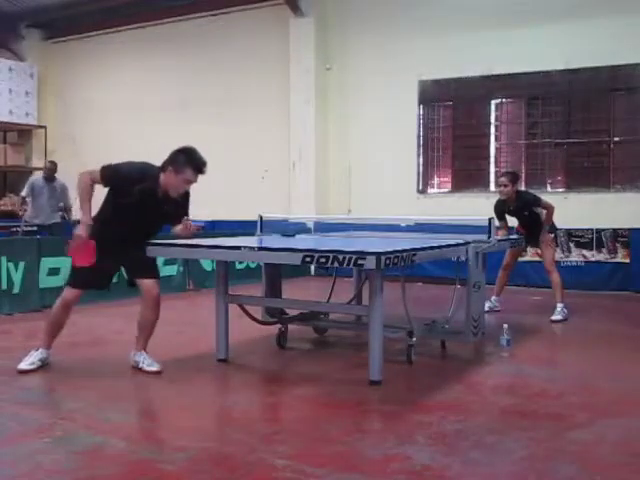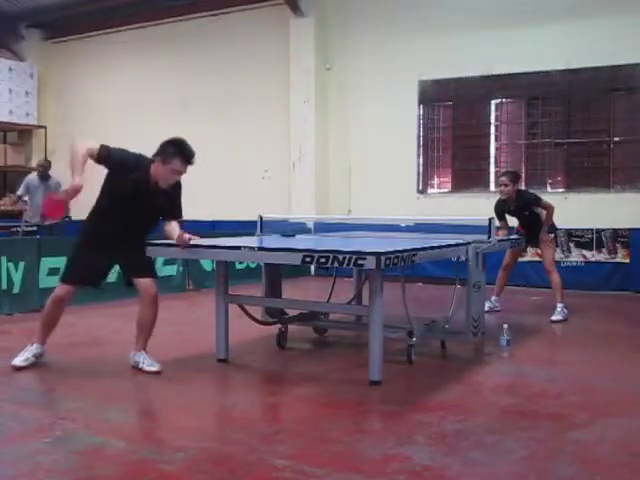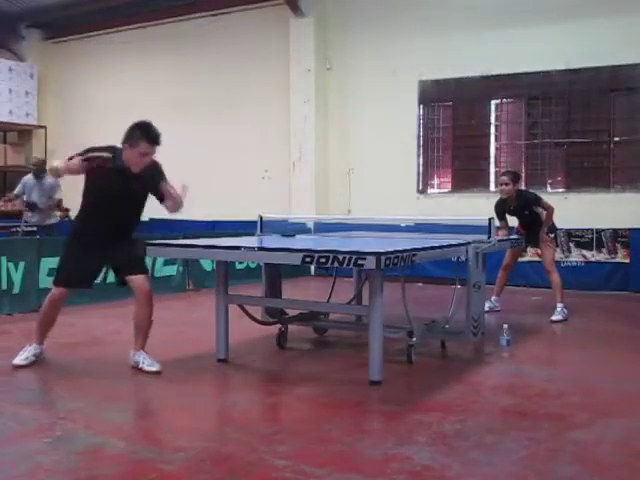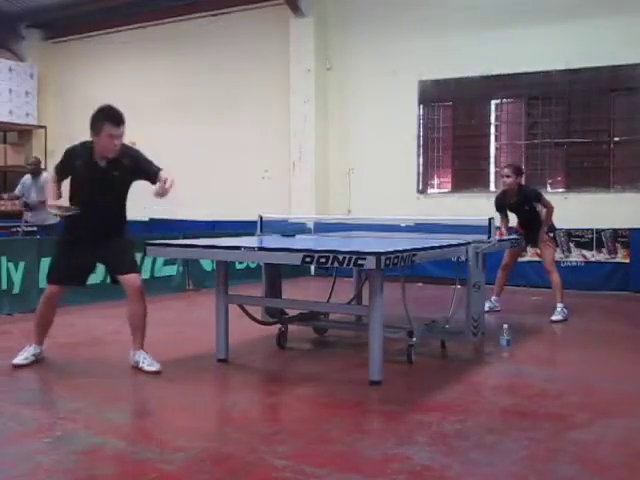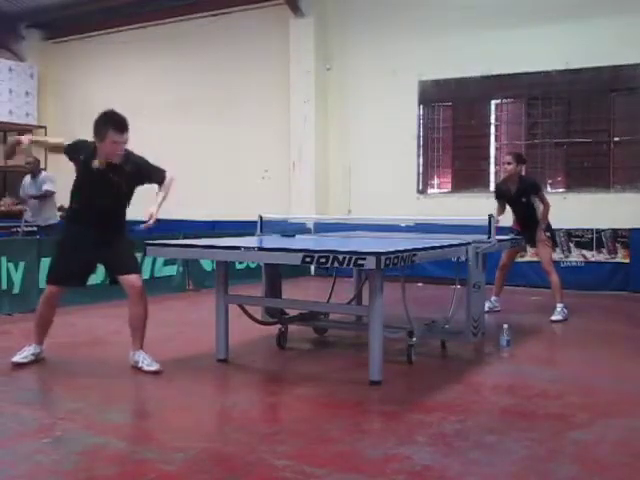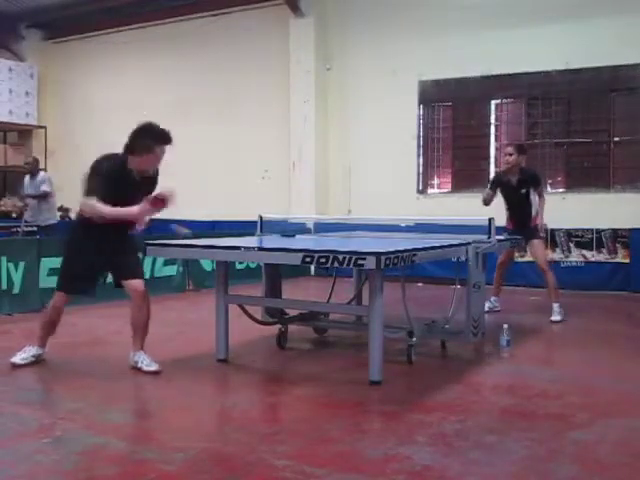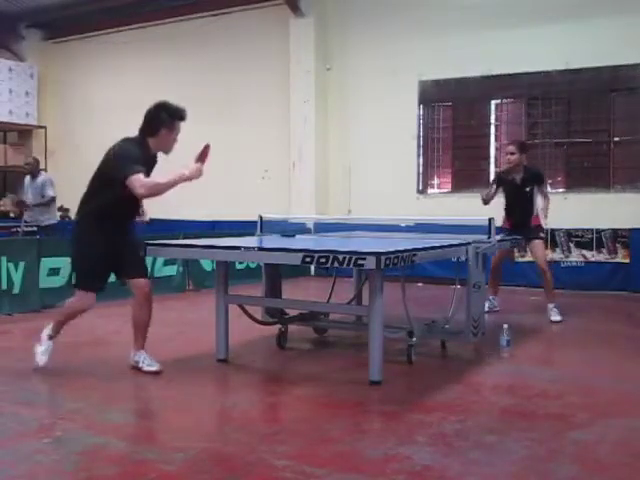
dt=0.2s
person 1, frame 1
left shoulder: (180, 197)
right shoulder: (134, 173)
left elbow: (176, 226)
right elbow: (87, 176)
left wrist: (185, 229)
right wrist: (84, 220)
left hip: (137, 245)
right hip: (101, 240)
left knee: (152, 294)
right knee: (69, 297)
left ankle: (139, 353)
right ankle: (43, 350)
person 1, frame 2
left shoulder: (172, 188)
right shoulder: (126, 162)
left elbow: (169, 221)
right elbow: (82, 148)
left wrist: (178, 236)
right wrist: (77, 178)
left hip: (133, 243)
right hip: (96, 238)
left knee: (150, 293)
right knee: (62, 293)
left ankle: (139, 353)
right ankle: (37, 346)
person 1, frame 3
left shoulder: (152, 170)
right shoulder: (97, 156)
left elbow: (171, 206)
right elbow: (55, 170)
left wrist: (175, 200)
right wrist: (70, 167)
left hip: (123, 241)
right hip: (85, 239)
left knee: (144, 290)
right knee: (57, 295)
left ankle: (138, 353)
right ankle: (36, 346)
person 1, frame 4
left shoulder: (130, 158)
right shoulder: (75, 154)
left elbow: (163, 176)
right elbow: (56, 177)
left wrist: (164, 186)
right wrist: (52, 197)
left hip: (113, 236)
right hip: (75, 236)
left knee: (135, 287)
right knee: (52, 292)
left ankle: (138, 352)
right ankle: (36, 346)
person 1, frame 5
left shoulder: (134, 163)
right shoulder: (82, 150)
left elbow: (167, 178)
right elbow: (63, 146)
left wrist: (156, 206)
right wrist: (32, 140)
left hip: (113, 236)
right hip: (77, 235)
left knee: (136, 286)
right knee: (52, 291)
left ankle: (138, 352)
right ankle: (36, 346)
person 1, frame 6
left shoulder: (149, 175)
right shoulder: (105, 167)
right elbow: (88, 208)
left wrist: (143, 213)
right wrist: (130, 212)
left hip: (120, 239)
right hip: (87, 239)
left knee: (139, 291)
right knee: (61, 298)
left ankle: (138, 353)
right ankle: (38, 347)
person 1, frame 7
left shoulder: (147, 154)
right shoulder: (127, 152)
right elbow: (141, 188)
left wrist: (136, 206)
right wrist: (183, 176)
left hip: (120, 230)
right hip: (92, 229)
left knee: (143, 289)
right knee: (85, 299)
left ankle: (138, 352)
right ankle: (51, 334)
person 2, frame 1
left shoulder: (526, 197)
right shoulder: (499, 206)
left elbow: (550, 208)
right elbow: (504, 228)
left wrist: (544, 232)
right wrist: (501, 233)
left hip: (543, 229)
right hip: (524, 230)
left knee: (550, 267)
right knee: (506, 265)
left ankle: (561, 307)
right ankle: (494, 301)
person 2, frame 2
left shoulder: (527, 197)
right shoulder: (500, 206)
left elbow: (550, 208)
right elbow: (504, 228)
left wrist: (543, 231)
right wrist: (501, 234)
left hip: (543, 229)
right hip: (524, 230)
left knee: (549, 267)
right knee: (506, 265)
left ankle: (561, 308)
right ankle: (494, 301)
person 2, frame 3
left shoulder: (528, 197)
right shoulder: (500, 205)
left elbow: (550, 209)
right elbow: (504, 227)
left wrist: (543, 231)
right wrist: (502, 234)
left hip: (543, 229)
right hip: (524, 230)
left knee: (549, 267)
right knee: (506, 265)
left ankle: (561, 308)
right ankle: (494, 301)
person 2, frame 4
left shoulder: (529, 192)
right shoulder: (500, 199)
left elbow: (549, 208)
right elbow: (504, 219)
left wrist: (543, 231)
right wrist: (503, 229)
left hip: (542, 228)
right hip: (523, 229)
left knee: (549, 267)
right knee: (505, 265)
left ankle: (561, 308)
right ankle: (494, 301)
person 2, frame 5
left shoulder: (529, 183)
right shoulder: (500, 187)
left elbow: (546, 204)
right elbow: (501, 208)
left wrist: (541, 229)
right wrist: (496, 216)
left hip: (539, 228)
right hip: (520, 228)
left knee: (547, 267)
right knee: (503, 264)
left ankle: (561, 307)
right ankle: (494, 301)
person 2, frame 6
left shoulder: (530, 175)
right shoulder: (499, 178)
left elbow: (541, 196)
right elbow: (487, 202)
left wrist: (540, 216)
right wrist: (486, 197)
left hip: (531, 225)
right hip: (512, 226)
left knee: (543, 265)
right knee: (501, 264)
left ankle: (556, 306)
right ankle: (494, 301)
person 2, frame 7
left shoulder: (534, 174)
right shoulder: (502, 176)
left elbow: (545, 196)
right elbow: (487, 199)
left wrist: (544, 208)
right wrist: (486, 196)
left hip: (531, 225)
right hip: (509, 225)
left knee: (542, 266)
right knee: (495, 265)
left ankle: (552, 306)
right ankle: (492, 300)
